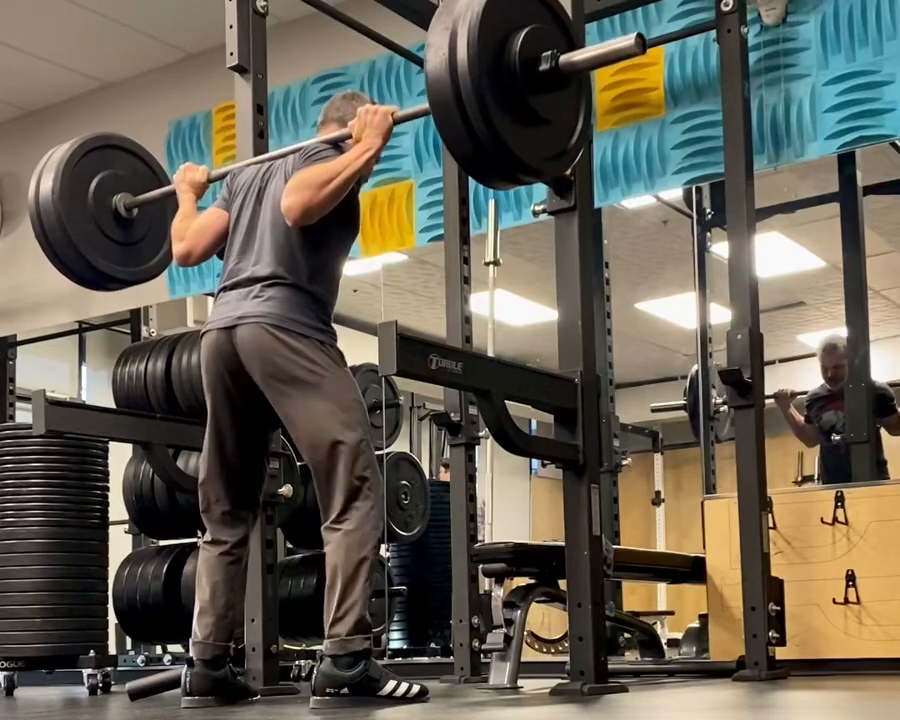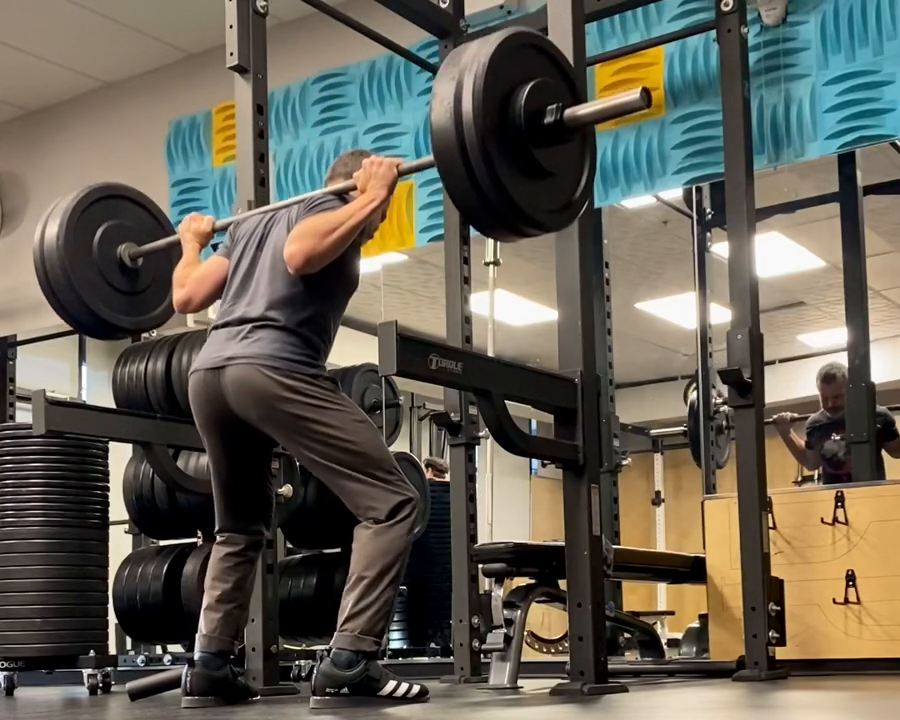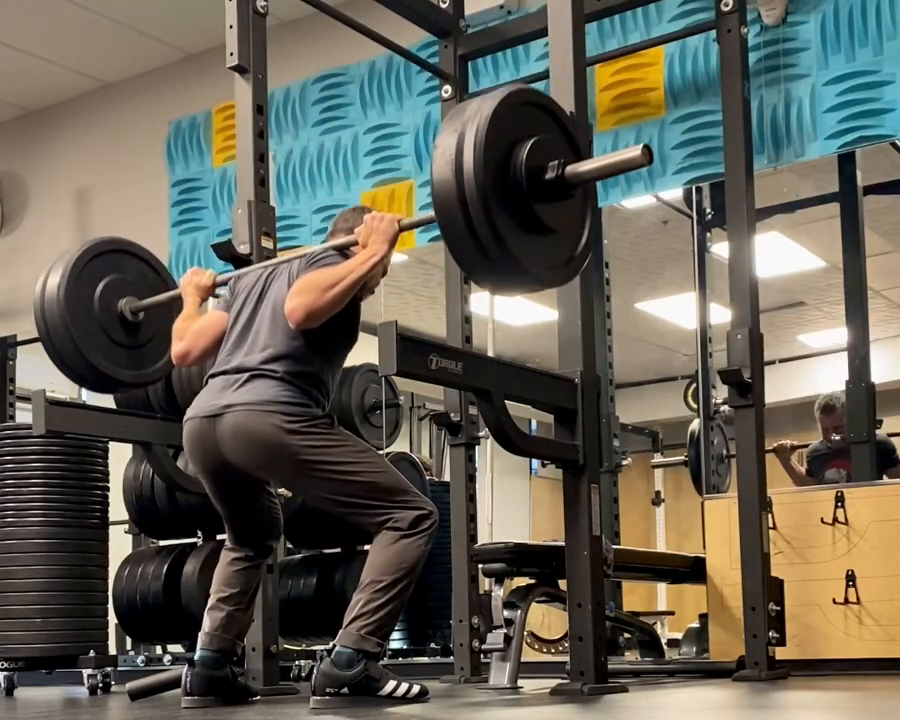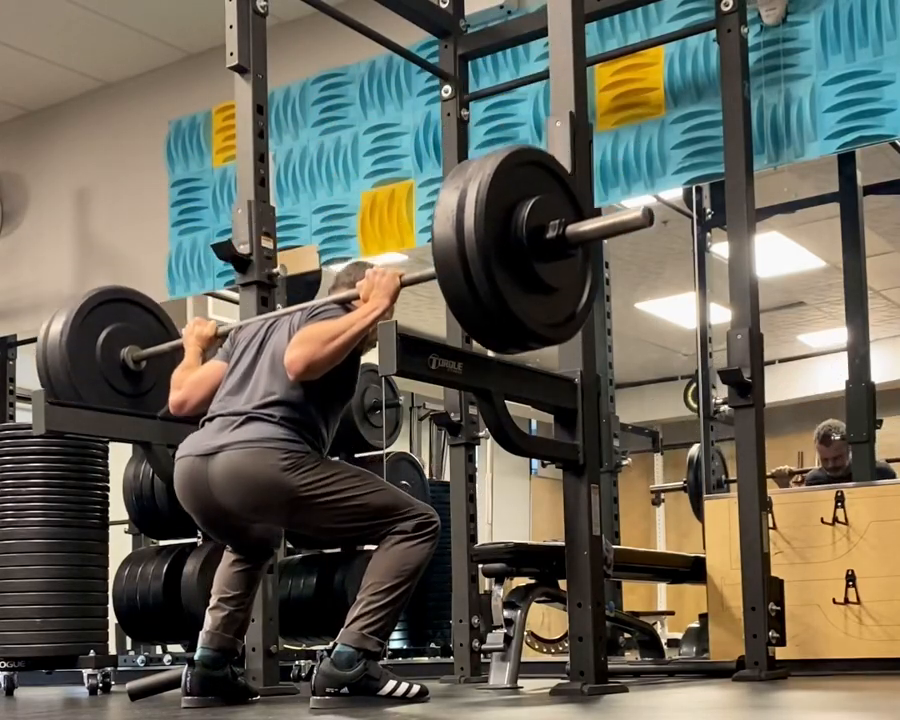
dt=0.4s
person 1, frame 1
left shoulder: (249, 173)
right shoulder: (334, 158)
left elbow: (186, 248)
right elbow: (298, 203)
left wrist: (188, 194)
right wrist: (371, 146)
left hip: (221, 332)
right hip: (281, 328)
left knee: (227, 512)
right knee: (352, 493)
left ankle: (208, 664)
right ankle: (345, 662)
person 1, frame 2
left shoulder: (254, 223)
right shoulder: (336, 210)
left elbow: (185, 297)
right elbow: (301, 254)
left wrist: (192, 244)
right wrist: (374, 196)
left hip: (208, 375)
right hip: (271, 370)
left knee: (241, 525)
right knee: (389, 501)
left ankle: (209, 665)
right ankle: (348, 663)
person 1, frame 3
left shoulder: (254, 277)
right shoulder: (337, 263)
left elbow: (184, 350)
right elbow: (300, 308)
left wrist: (193, 298)
right wrist: (375, 251)
left hip: (201, 424)
right hip: (267, 418)
left knee: (252, 536)
right knee: (410, 516)
left ankle: (210, 665)
right ankle: (348, 665)
person 1, frame 4
left shoulder: (254, 329)
right shoulder: (337, 317)
left elbow: (181, 400)
right elbow: (300, 360)
left wrist: (194, 348)
right wrist: (375, 307)
left hip: (191, 469)
right hip: (258, 462)
left knee: (251, 543)
right knee: (415, 523)
left ankle: (210, 667)
right ankle: (348, 666)
